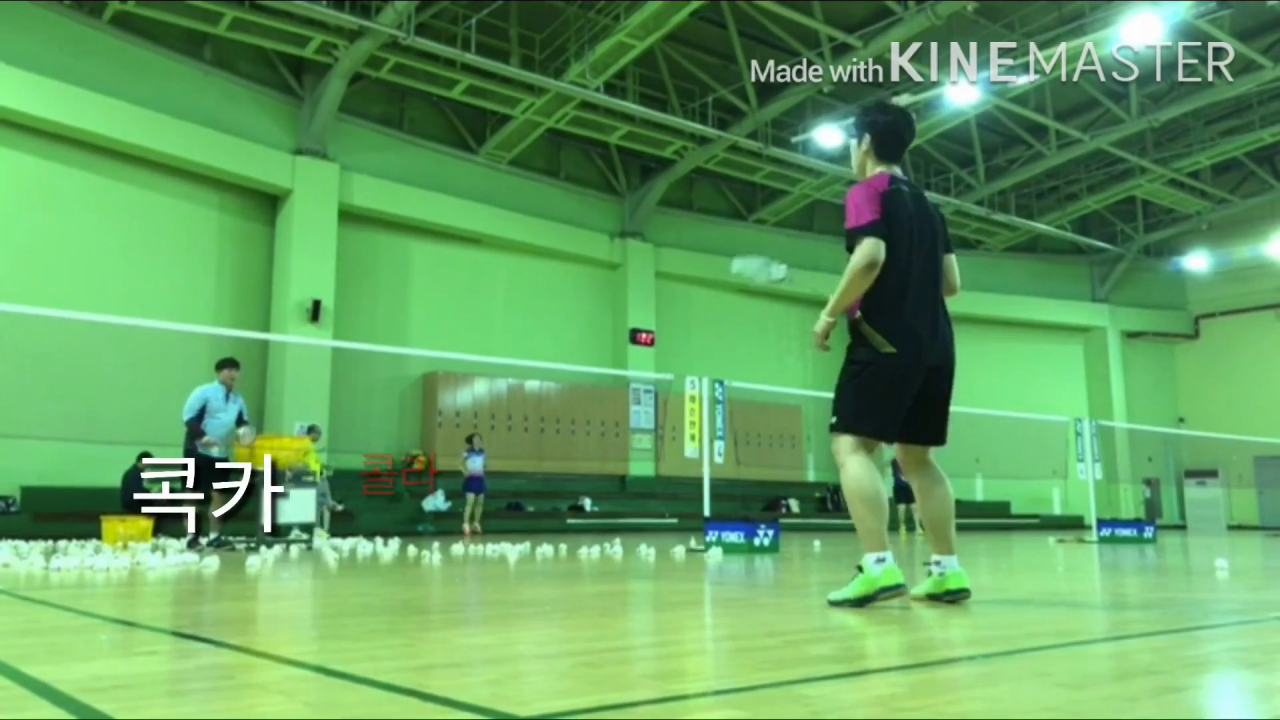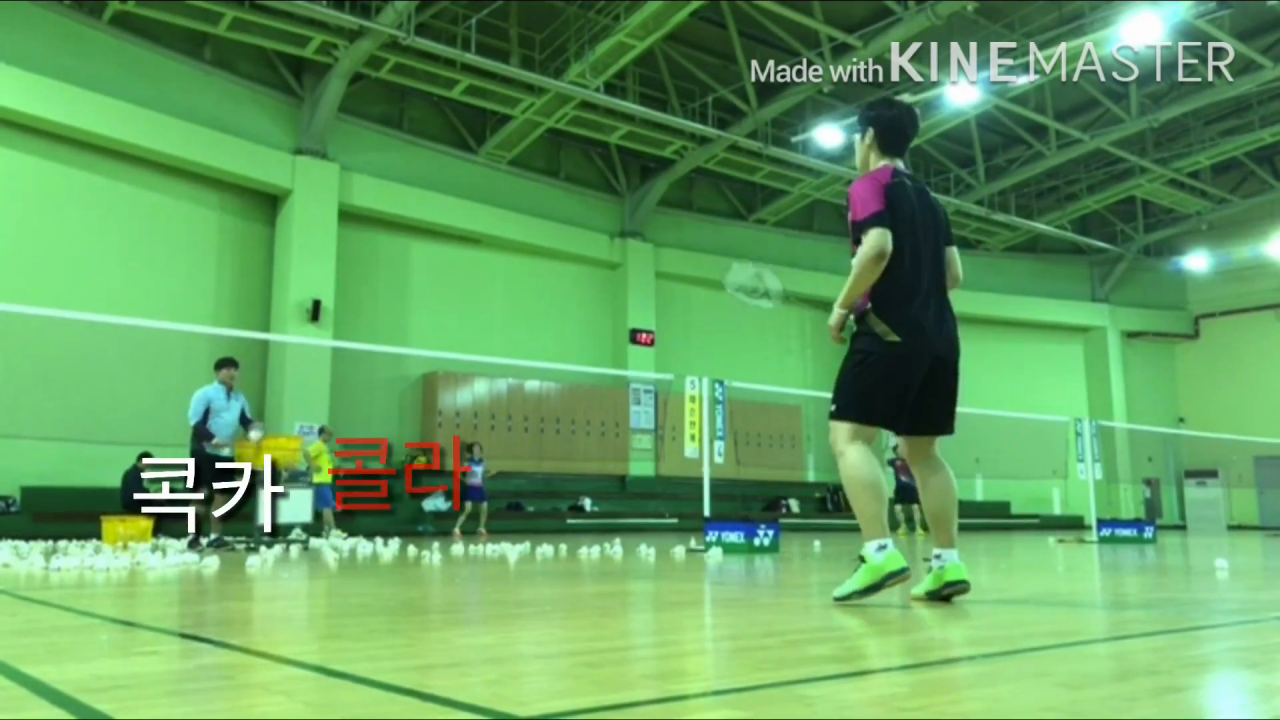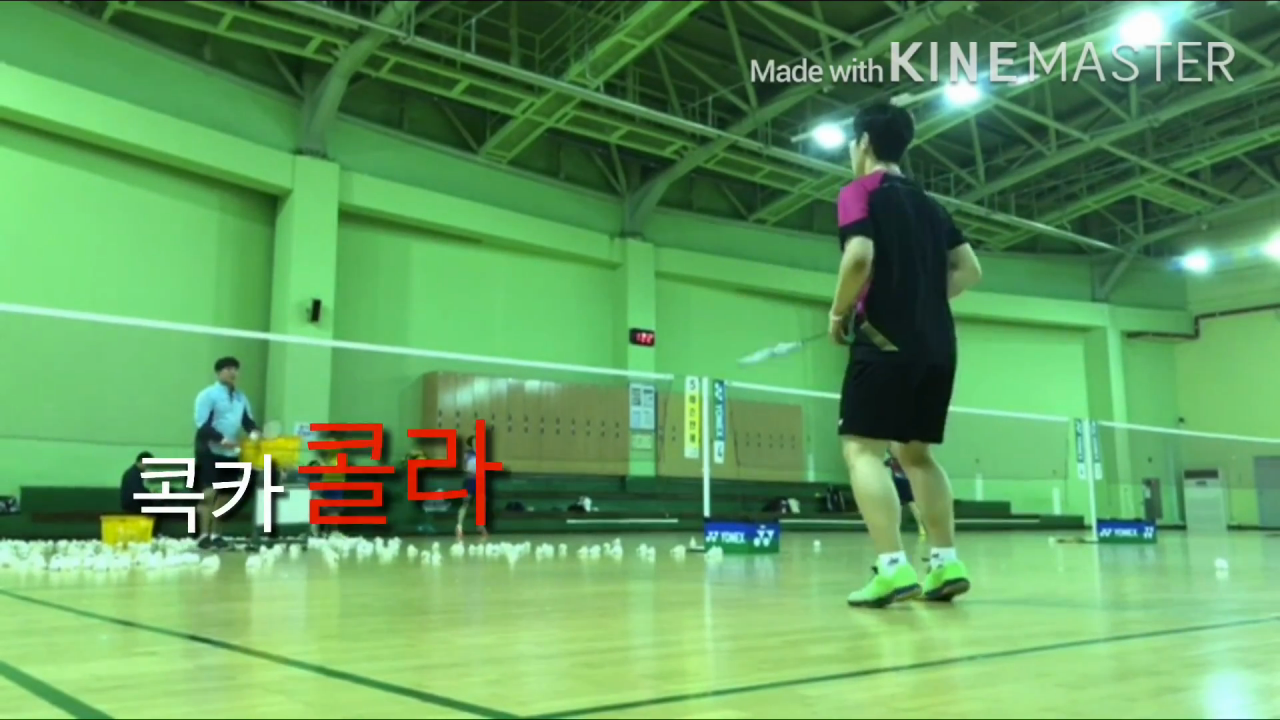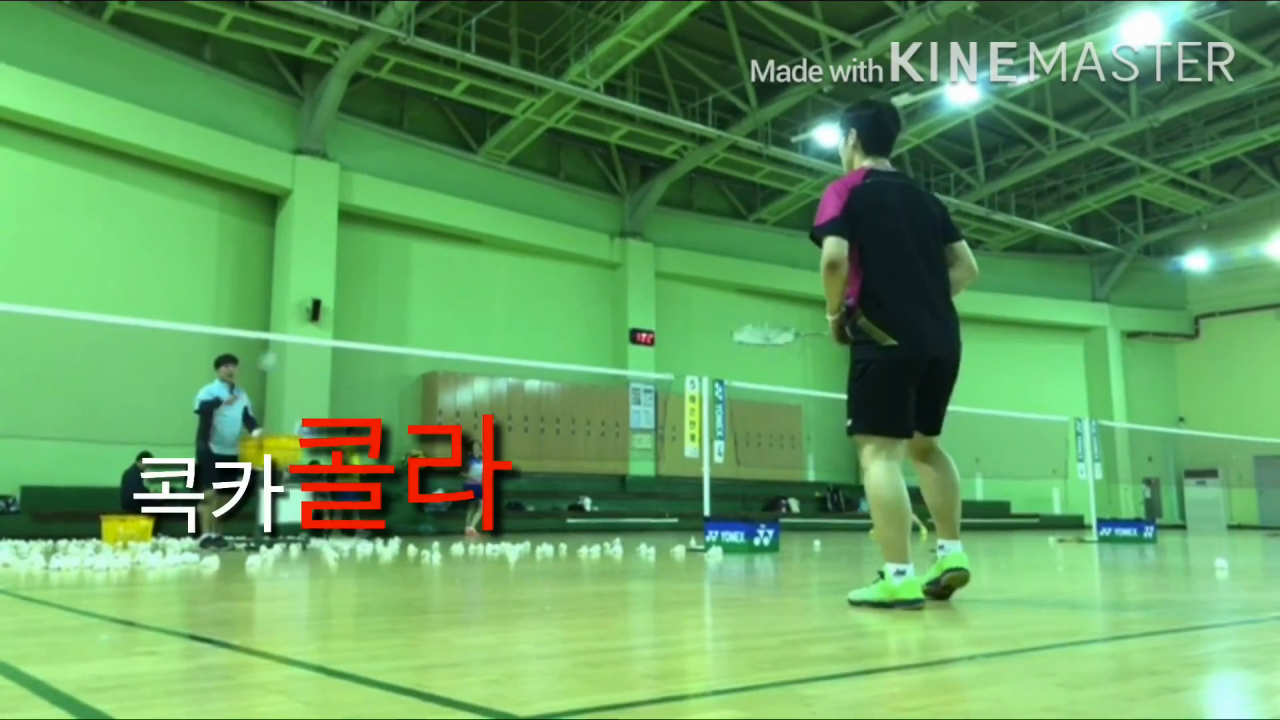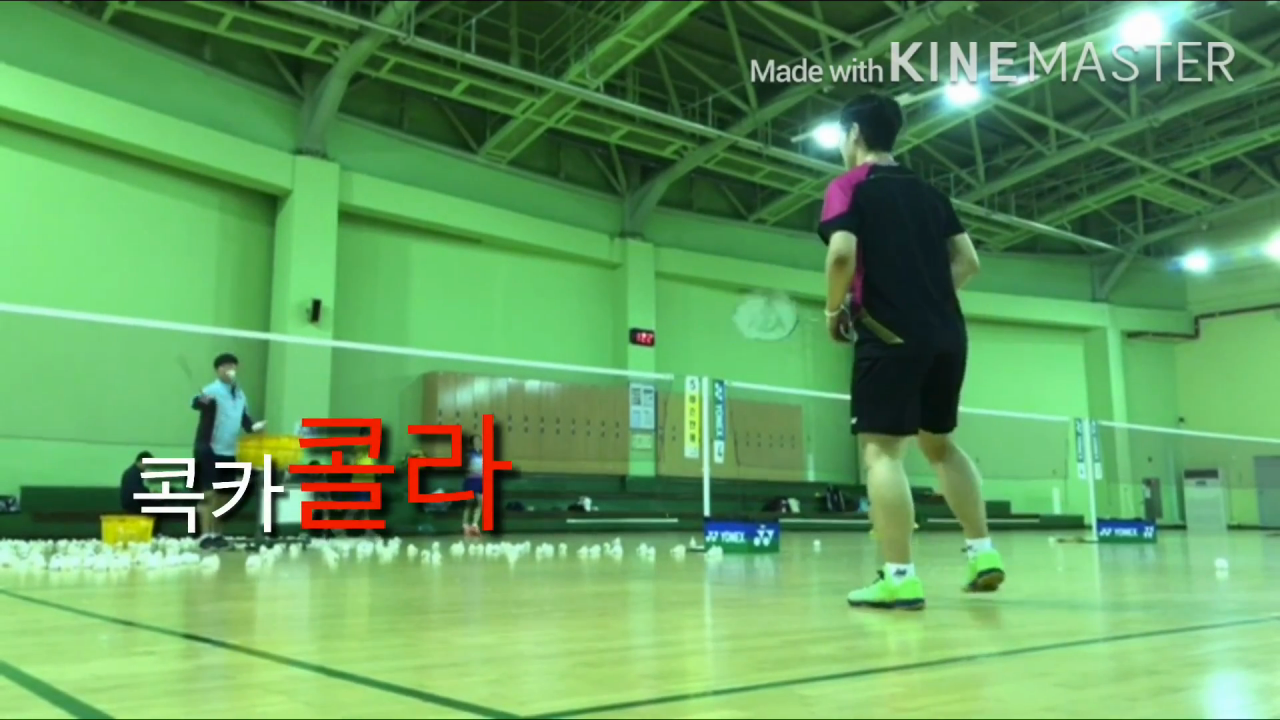
dt=0.2s
person 1, frame 1
left shoulder: (867, 194)
right shoulder: (926, 206)
left elbow: (870, 259)
right elbow: (951, 282)
left wrist: (832, 313)
left hip: (884, 345)
right hip: (935, 347)
left knee: (853, 449)
right knee: (917, 459)
left ankle: (878, 566)
right ankle: (947, 569)
person 1, frame 2
left shoulder: (871, 186)
right shoulder: (927, 199)
left elbow: (878, 248)
right elbow: (953, 273)
left wrist: (843, 305)
left hip: (888, 335)
right hip: (940, 338)
left knee: (850, 437)
right knee: (922, 450)
left ankle: (879, 553)
right ankle: (947, 564)
person 1, frame 3
left shoulder: (860, 194)
right shoulder: (927, 204)
left elbow: (859, 258)
right elbow: (968, 269)
left wrist: (839, 313)
left hip: (885, 344)
right hip: (938, 345)
left knee: (863, 453)
right knee: (916, 454)
left ankle: (894, 569)
right ankle: (946, 563)
person 1, frame 4
left shoulder: (845, 191)
right shoulder: (924, 197)
left elbow: (835, 258)
right elbow: (966, 267)
left wrist: (835, 312)
left hip: (885, 339)
right hip: (942, 339)
left knee: (879, 452)
right knee: (924, 445)
left ankle: (897, 578)
right ankle: (951, 553)
person 1, frame 5
left shoulder: (848, 187)
right shoulder: (927, 192)
left elbow: (842, 252)
right elbow: (967, 261)
left wrist: (834, 308)
left hip: (890, 336)
right hip: (948, 334)
left knee: (880, 451)
right knee: (939, 444)
left ankle: (898, 578)
right ankle: (982, 552)
person 2, frame 1
left shoulder: (238, 400)
right shoulder: (203, 392)
left elbow: (242, 421)
right elbow: (188, 417)
left wrist: (245, 429)
right wrist: (202, 436)
left hip: (221, 454)
right hip: (198, 451)
left knee: (220, 494)
right knee: (195, 494)
left ankle: (214, 536)
right ankle: (192, 537)
person 2, frame 2
left shoulder: (239, 398)
right shoulder: (204, 394)
left elbow: (246, 419)
right elbow: (195, 421)
left wrist: (252, 428)
right wrist: (211, 438)
left hip: (226, 454)
right hip: (205, 451)
left knee: (222, 496)
right knee: (203, 493)
left ankle: (215, 536)
right ankle: (194, 537)
person 2, frame 3
left shoulder: (241, 398)
right shoulder: (208, 395)
left elbow: (247, 420)
right elbow: (202, 423)
left wrist: (253, 431)
right wrist: (221, 438)
left hip: (231, 454)
right hip: (209, 451)
right knee: (209, 493)
left ankle: (215, 535)
right ankle: (204, 536)
person 2, frame 4
left shoulder: (241, 395)
right shoulder: (209, 391)
left elbow: (248, 417)
right elbow: (200, 407)
left wrist: (254, 429)
right wrist: (222, 402)
left hip: (231, 451)
right hip: (209, 450)
left knee: (221, 495)
right knee: (208, 493)
left ankle: (215, 534)
right ankle: (205, 536)
person 2, frame 5
left shoulder: (240, 394)
right shoulder: (212, 390)
left elbow: (244, 416)
right elbow: (197, 403)
left wrist: (252, 426)
right wrist: (202, 400)
left hip: (229, 452)
right hip: (209, 450)
left knee: (222, 494)
right knee: (208, 493)
left ankle: (216, 534)
right ankle: (205, 536)
